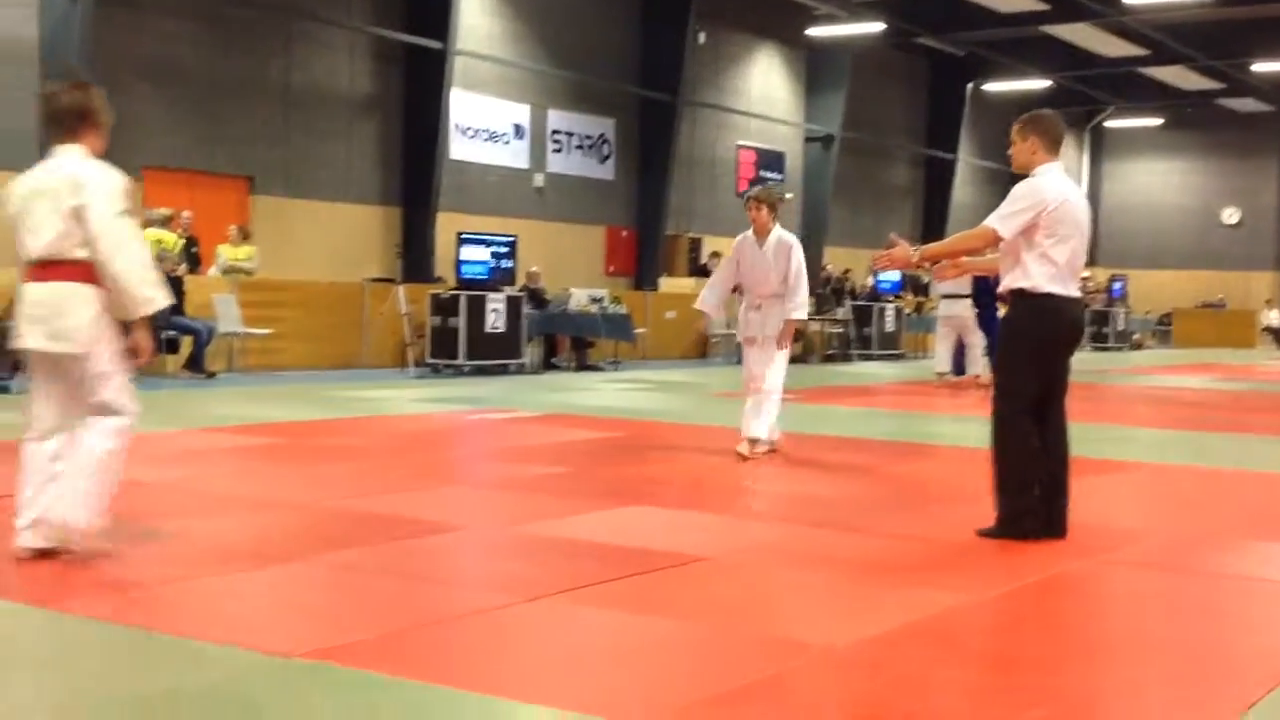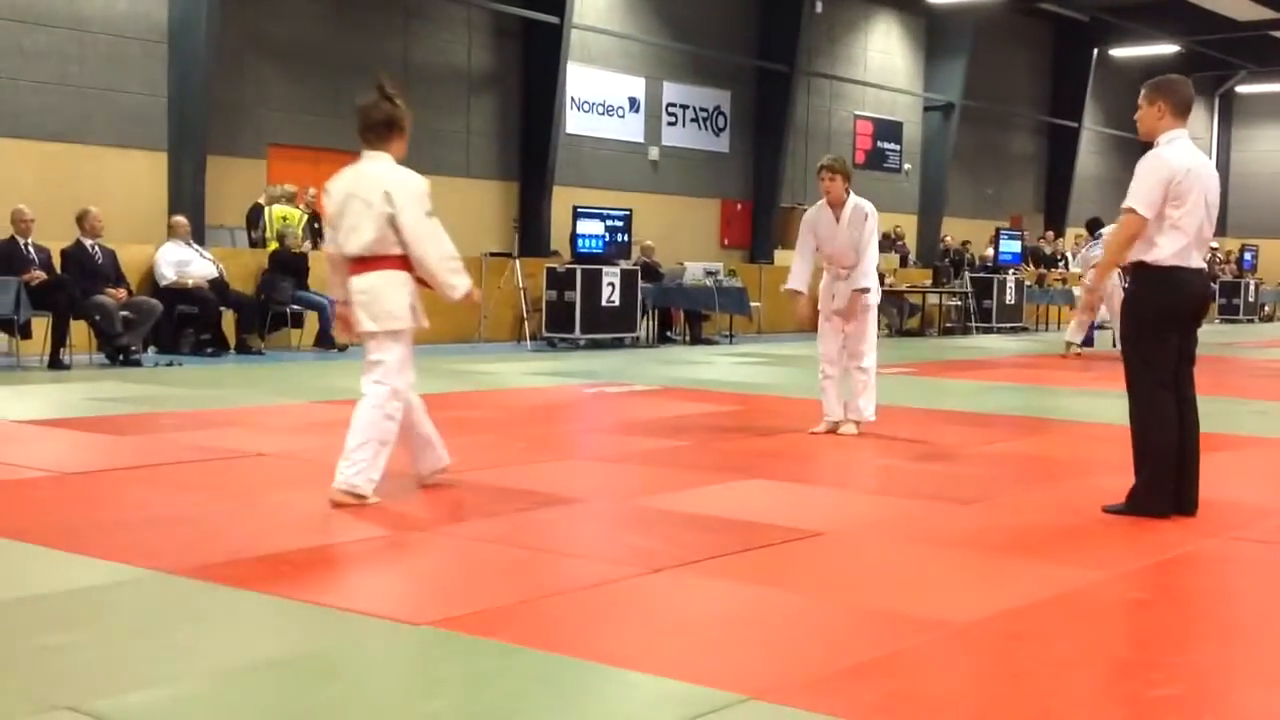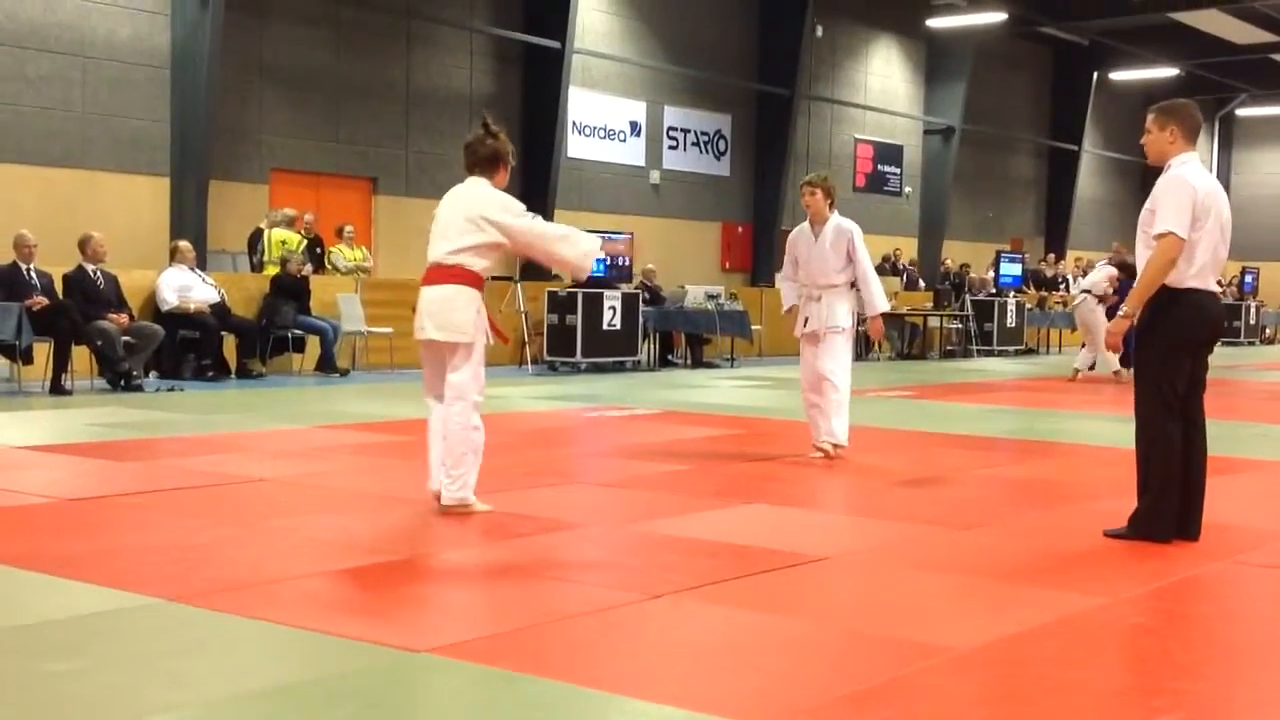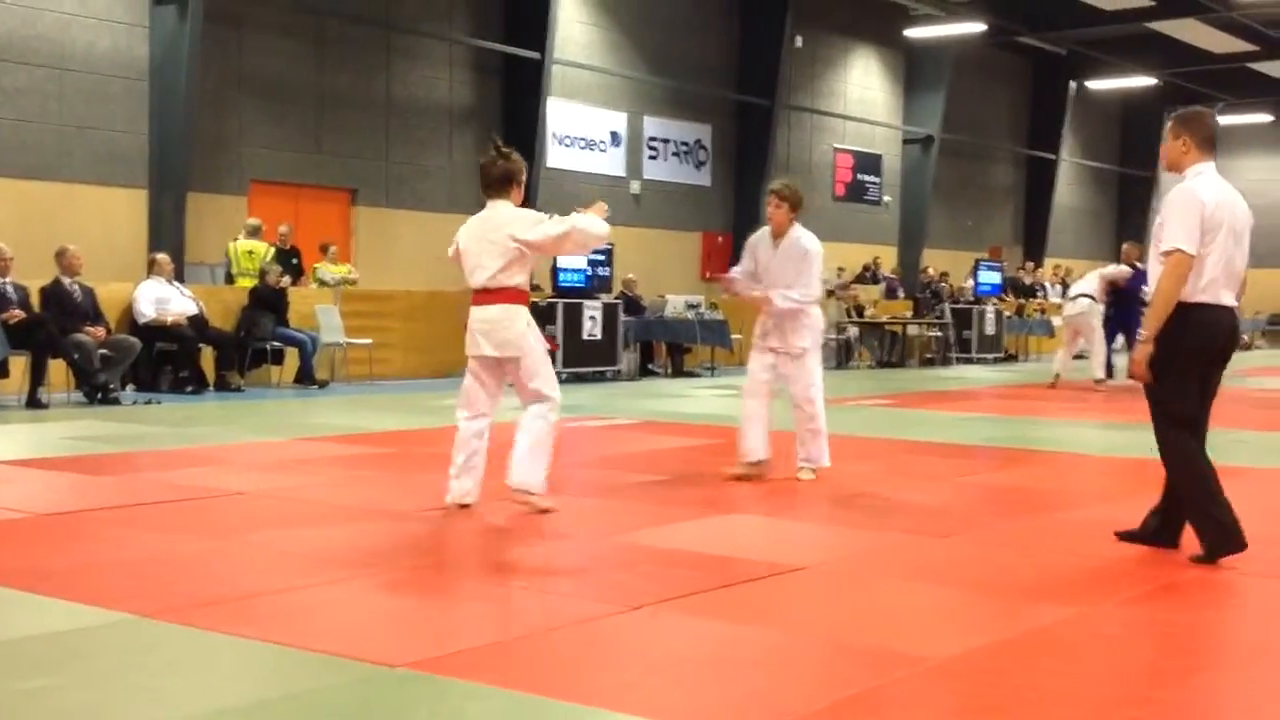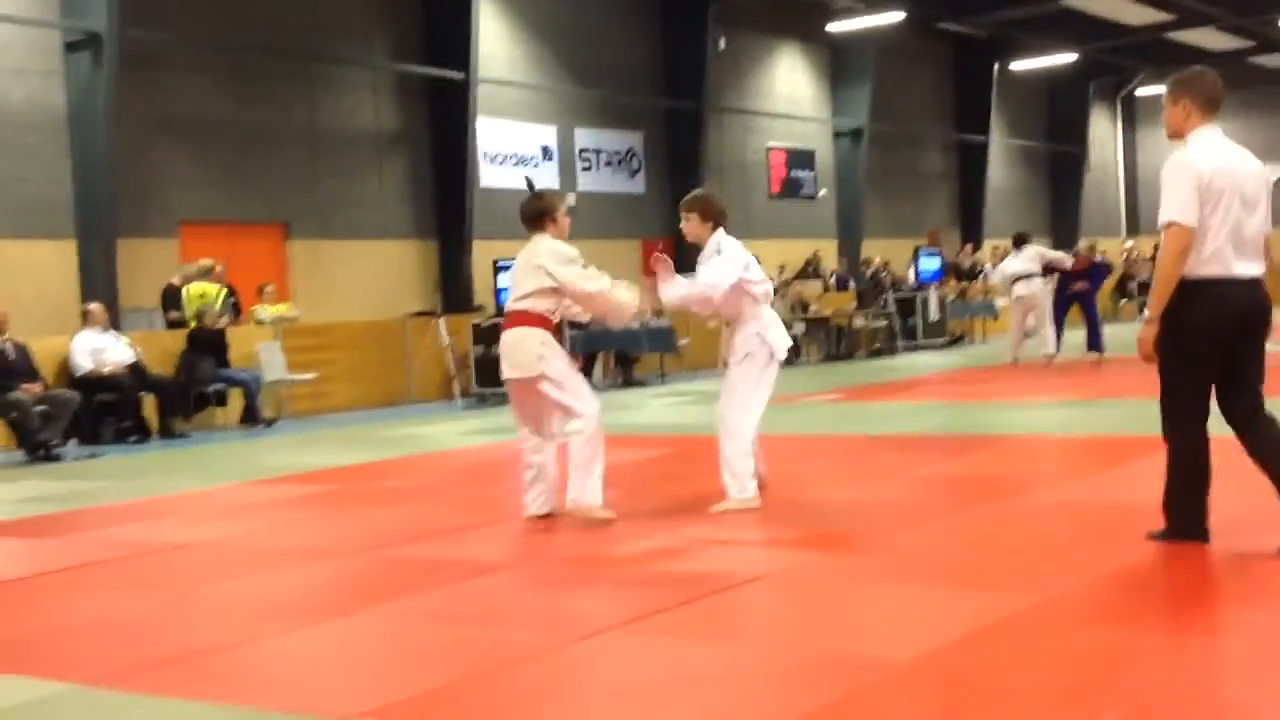
dt=0.7s
person 1, frame 1
left shoulder: (1036, 189)
right shoulder: (1072, 193)
left elbow: (982, 237)
left wrist: (916, 254)
right wrist: (969, 266)
left hip: (1035, 311)
right hip: (1063, 310)
left knee: (1014, 414)
right knee: (1046, 413)
left ankle: (1020, 517)
right ankle: (1049, 516)
person 1, frame 2
left shoulder: (1161, 159)
right shoulder: (1203, 163)
left elbow: (1131, 228)
left wrist: (1096, 282)
left hip: (1160, 284)
right hip: (1192, 283)
left knee: (1150, 390)
right knee: (1178, 388)
left ankle: (1153, 495)
right ankle: (1181, 495)
person 1, frame 3
left shoulder: (1177, 180)
right shoulder: (1211, 185)
left elbow: (1168, 254)
left wrist: (1126, 313)
left hip: (1175, 307)
right hip: (1205, 306)
left knee: (1157, 415)
right knee: (1186, 414)
left ankle: (1154, 519)
right ankle: (1183, 520)
person 1, frame 4
left shoulder: (1187, 193)
right shoulder: (1234, 198)
left elbow: (1177, 269)
right elbow: (1238, 276)
left wrist: (1146, 336)
left hip: (1187, 322)
right hip: (1222, 322)
left knee: (1175, 430)
right knee: (1187, 427)
left ankle: (1220, 529)
right ankle: (1164, 525)
person 1, frame 5
left shoulder: (1185, 161)
left elbow: (1178, 243)
left wrist: (1152, 316)
left hip: (1202, 298)
left knee: (1184, 416)
left ankle: (1185, 522)
person 2, frame 1
left shoulder: (27, 182)
right shoulder: (100, 177)
left elbow: (27, 250)
right elbow: (120, 253)
right wrist: (140, 319)
left hip: (35, 302)
right hip: (81, 304)
left knee: (47, 420)
right knee: (112, 411)
left ankle: (36, 529)
right ankle: (72, 512)
person 2, frame 2
left shoulder: (339, 183)
right shoulder: (404, 182)
left elbow: (334, 249)
right elbow: (427, 244)
left wrist: (341, 301)
right wrist: (461, 288)
left hip: (361, 288)
right hip: (391, 288)
left knee: (397, 381)
right knee: (383, 387)
left ankle: (429, 459)
right ankle: (352, 481)
person 2, frame 3
left shoulder: (454, 197)
right shoulder: (495, 203)
right elbow: (548, 240)
right wrist: (598, 247)
left hip: (431, 296)
right hip: (459, 300)
left knee: (441, 399)
right knee: (462, 400)
left ankle: (444, 484)
right ankle: (456, 494)
person 2, frame 4
left shoulder: (471, 226)
right shoulder: (522, 220)
right elbow: (582, 233)
right wrist: (594, 215)
left hip: (480, 316)
right hip: (510, 316)
left knee: (475, 408)
right knee: (544, 400)
left ankle: (460, 490)
right ankle: (526, 483)
person 2, frame 5
left shoulder: (530, 253)
right shoulder: (556, 251)
right elbow: (592, 290)
right wrist: (632, 301)
left hip: (514, 340)
right hip: (534, 341)
left knee: (536, 427)
right knee: (583, 412)
left ankle: (536, 502)
right ankle: (585, 498)
person 3, frame 1
left shoulder: (788, 243)
right shoulder: (741, 243)
left elbow: (797, 286)
right elbow: (722, 278)
left wrist: (792, 322)
right wrist: (708, 313)
left hip: (777, 316)
right hip: (751, 315)
left knee: (767, 378)
right knee: (754, 378)
left ankle: (754, 438)
right ankle: (768, 437)
person 3, frame 2
left shoulder: (865, 211)
right shoulder: (813, 216)
left elbow: (868, 256)
right elbow: (804, 256)
left wrist: (856, 294)
right wrist: (799, 293)
left hip: (861, 288)
right hip: (831, 286)
left knee: (860, 354)
right knee: (828, 355)
left ankle: (855, 417)
right ankle: (832, 417)
person 3, frame 3
left shoulder: (847, 230)
right shoulder: (797, 235)
left elbow: (865, 273)
right elbow: (788, 277)
left wrist: (875, 314)
right wrist: (794, 307)
left hip: (837, 308)
right hip: (809, 309)
left knee: (831, 373)
right knee: (810, 381)
left ankle: (833, 438)
right ankle: (823, 440)
person 3, frame 4
left shoulder: (807, 244)
right shoulder: (758, 241)
left elbow: (808, 293)
right elbow: (744, 274)
left wrist: (768, 298)
right wrist: (733, 282)
left hip: (800, 325)
right hip: (768, 323)
left knee: (806, 397)
right knee: (754, 389)
left ankle: (811, 461)
right ankle: (753, 458)
person 3, frame 5
left shoulder: (725, 251)
right shoulder: (712, 251)
left elbow: (707, 290)
right elbow: (700, 298)
left wrist: (664, 289)
right wrist: (669, 276)
left hip: (757, 336)
right hip: (745, 334)
left knee: (734, 412)
right knee: (740, 409)
left ankle: (741, 493)
right ankle: (749, 470)
